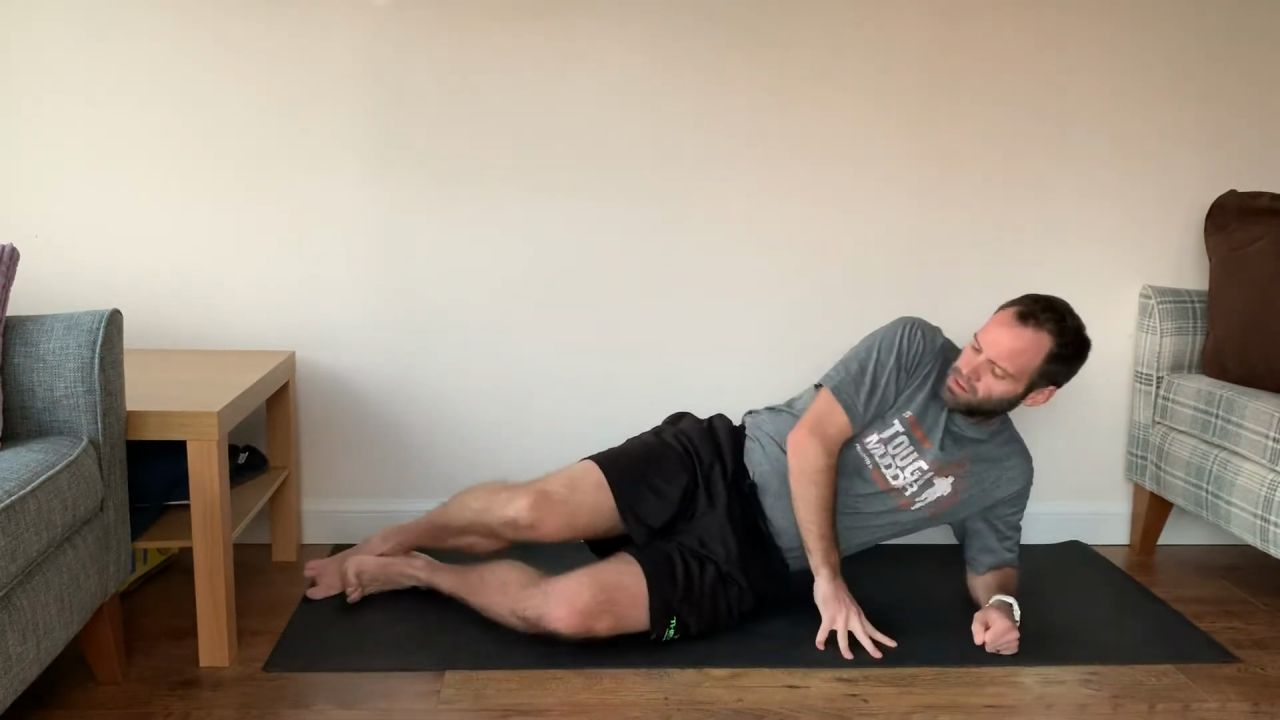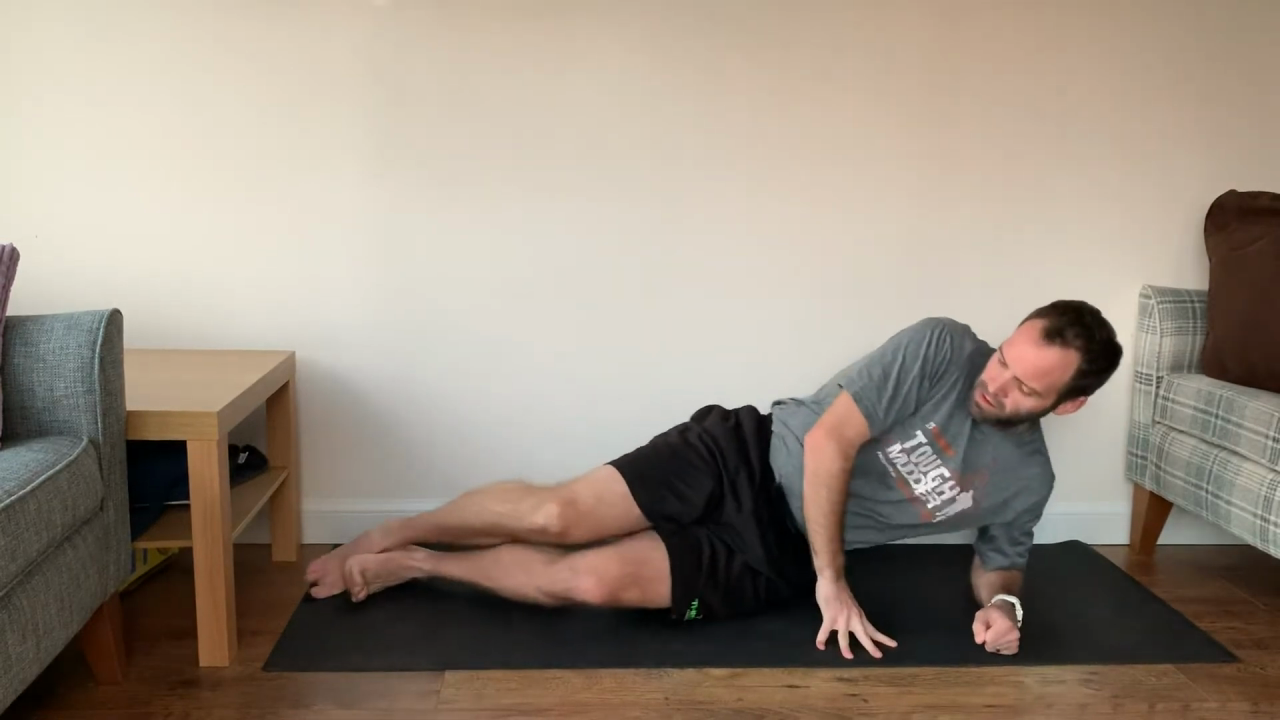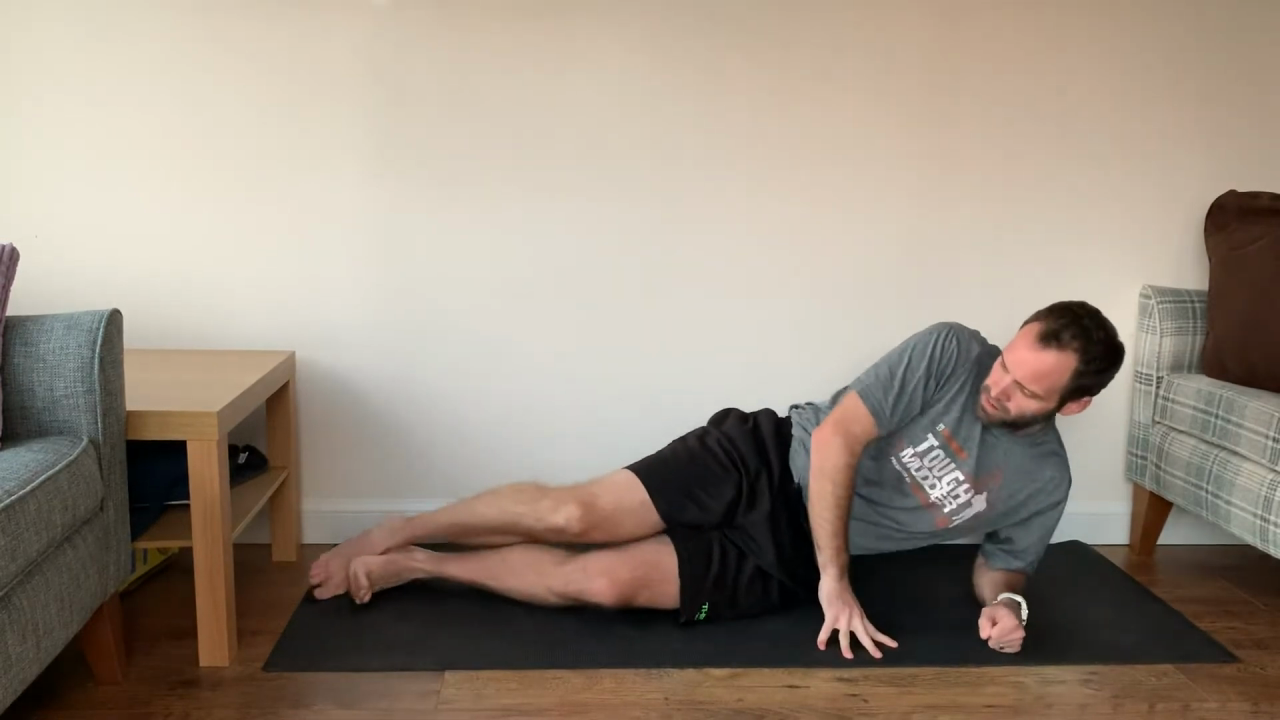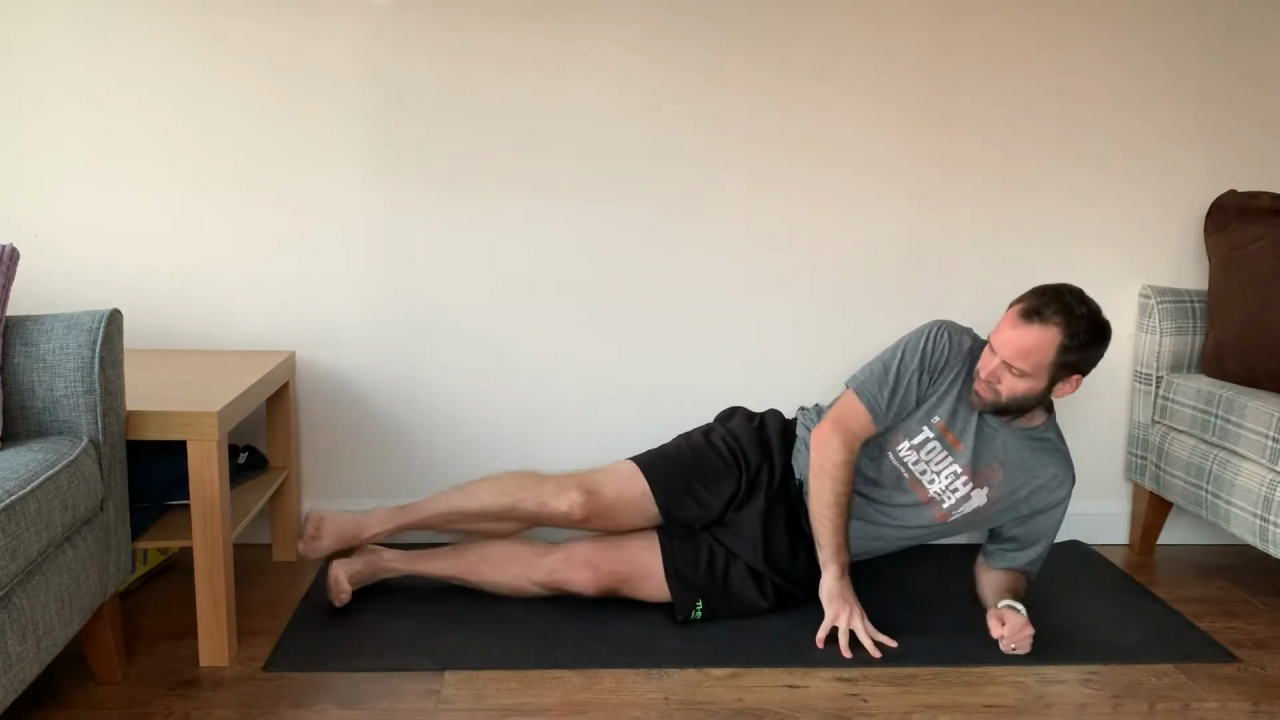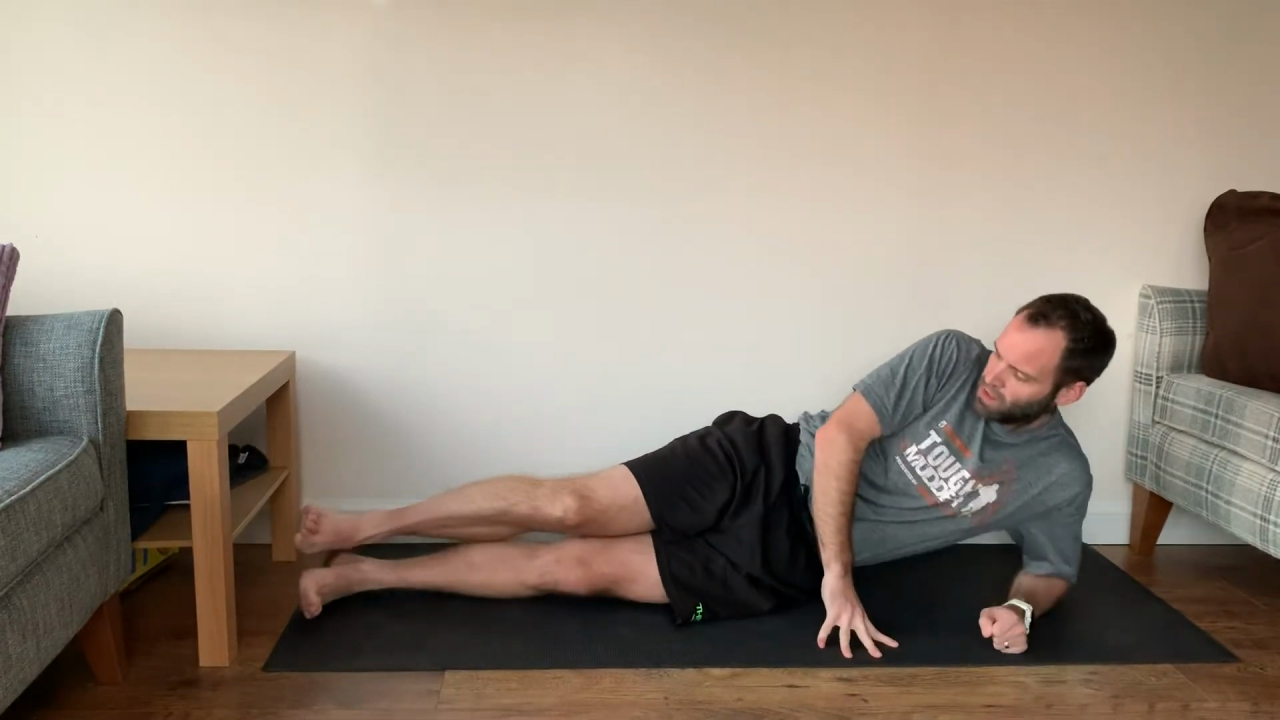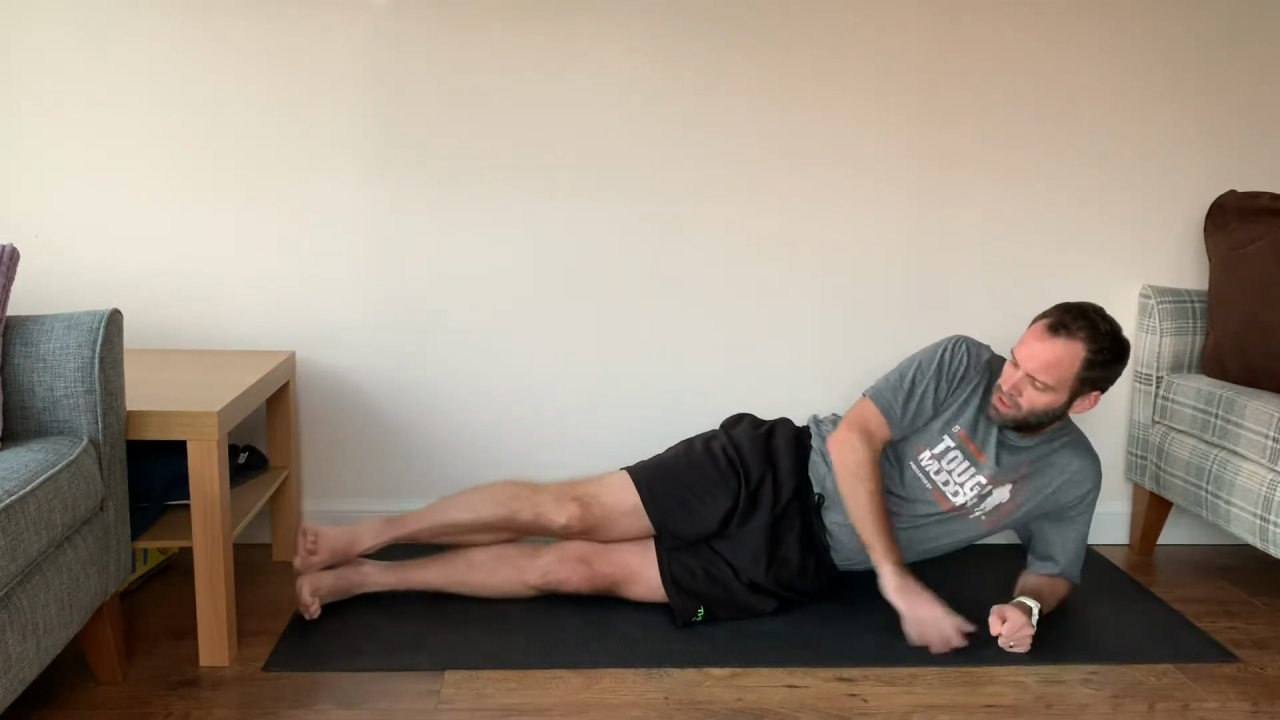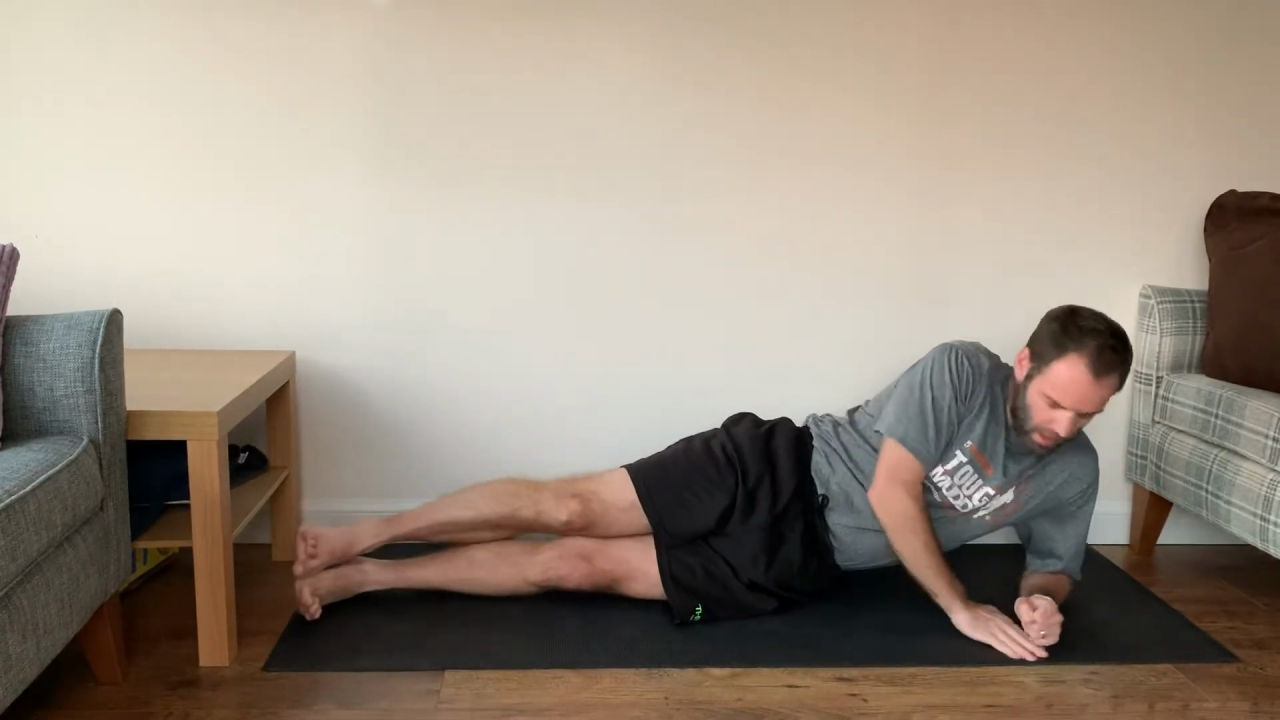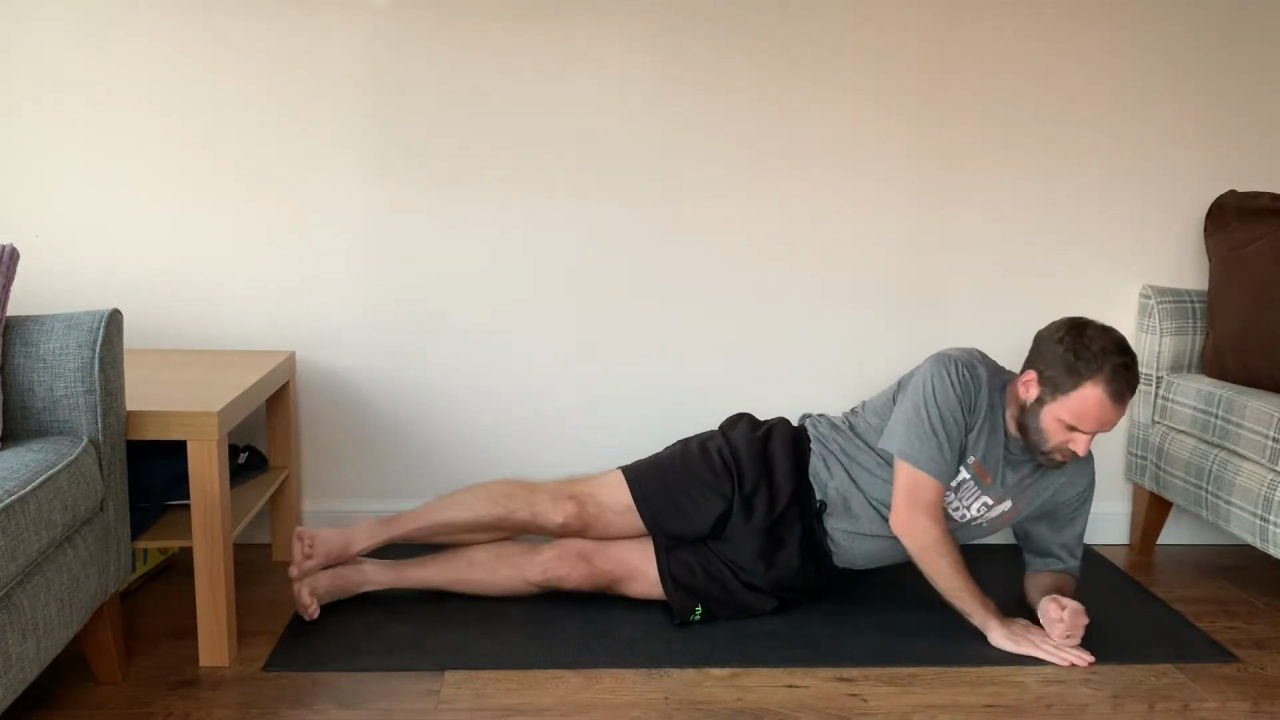
dt=0.2s
person 1, frame 1
left shoulder: (1006, 471)
right shoulder: (913, 345)
left elbow: (991, 564)
right elbow: (811, 440)
left wrist: (1000, 605)
right wrist: (830, 581)
left hip: (748, 560)
right hip: (719, 463)
left knee: (565, 610)
right knee: (530, 510)
left ankle: (413, 572)
right ankle: (391, 539)
person 1, frame 2
left shoulder: (1026, 477)
right shoulder: (940, 346)
left elbow: (1000, 561)
right elbow: (828, 442)
left wrist: (1002, 604)
right wrist: (834, 582)
left hip: (772, 552)
right hip: (745, 457)
left knee: (595, 578)
right knee: (555, 516)
left ankle: (414, 566)
right ankle: (387, 535)
person 1, frame 3
left shoulder: (1043, 480)
right shoulder: (950, 351)
left elbow: (1001, 562)
right elbow: (834, 438)
left wrist: (1007, 604)
right wrist: (836, 580)
left hip: (781, 554)
right hip: (763, 460)
left knee: (603, 581)
right knee: (575, 515)
left ankle: (415, 567)
right ankle: (386, 536)
person 1, frame 4
left shoulder: (1046, 476)
right shoulder: (943, 348)
left elbow: (1003, 563)
right elbow: (832, 438)
left wrist: (1009, 607)
right wrist: (836, 580)
left hip: (780, 555)
right hip: (765, 462)
left knee: (584, 570)
right knee: (577, 501)
left ankle: (389, 565)
right ankle: (375, 525)
person 1, frame 5
left shoulder: (1060, 475)
right shoulder: (949, 357)
left elbow: (1053, 568)
right elbow: (842, 434)
left wrist: (1020, 607)
right wrist: (838, 576)
left hip: (778, 563)
right hip: (766, 466)
left knee: (575, 567)
right knee: (570, 507)
left ankle: (363, 575)
right ankle: (365, 527)
person 1, frame 6
left shoulder: (1071, 474)
right shoulder: (961, 363)
left elbow: (1056, 570)
right elbow: (853, 435)
left wrist: (1027, 605)
right wrist: (896, 581)
left hip: (793, 564)
right hip: (773, 470)
left knee: (573, 568)
right knee: (569, 512)
left ankle: (362, 580)
right ankle: (363, 538)
person 1, frame 7
left shoulder: (1074, 473)
right shoulder: (961, 370)
left elbow: (1055, 564)
right elbow: (890, 489)
left wrist: (1039, 604)
right wrist: (963, 610)
left hip: (795, 561)
right hip: (775, 469)
left knee: (576, 565)
right knee: (568, 507)
left ankle: (362, 579)
right ankle: (363, 538)
person 1, frame 8
left shoulder: (1070, 479)
right shoulder: (957, 378)
left elbow: (1053, 561)
right elbow: (915, 515)
left wrist: (1056, 604)
right wrist: (997, 627)
left hip: (790, 562)
right hip: (770, 473)
left knee: (575, 565)
right knee: (564, 509)
left ankle: (361, 580)
right ankle: (359, 539)
